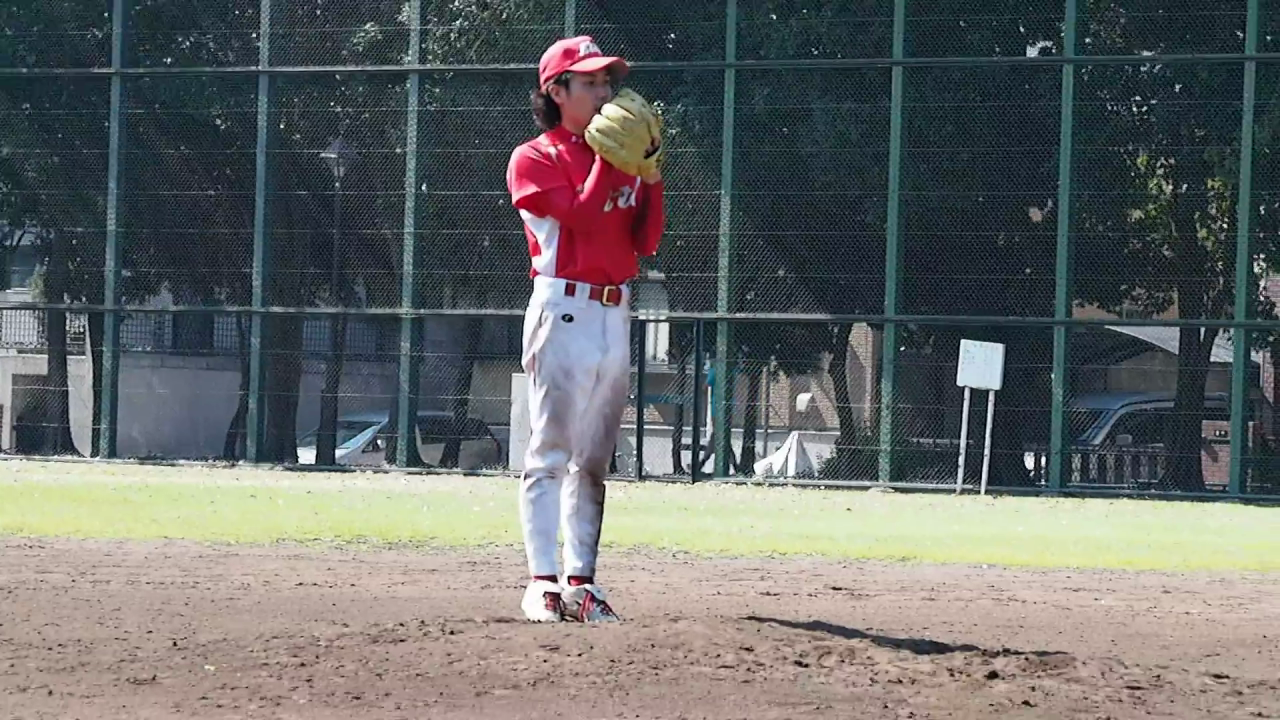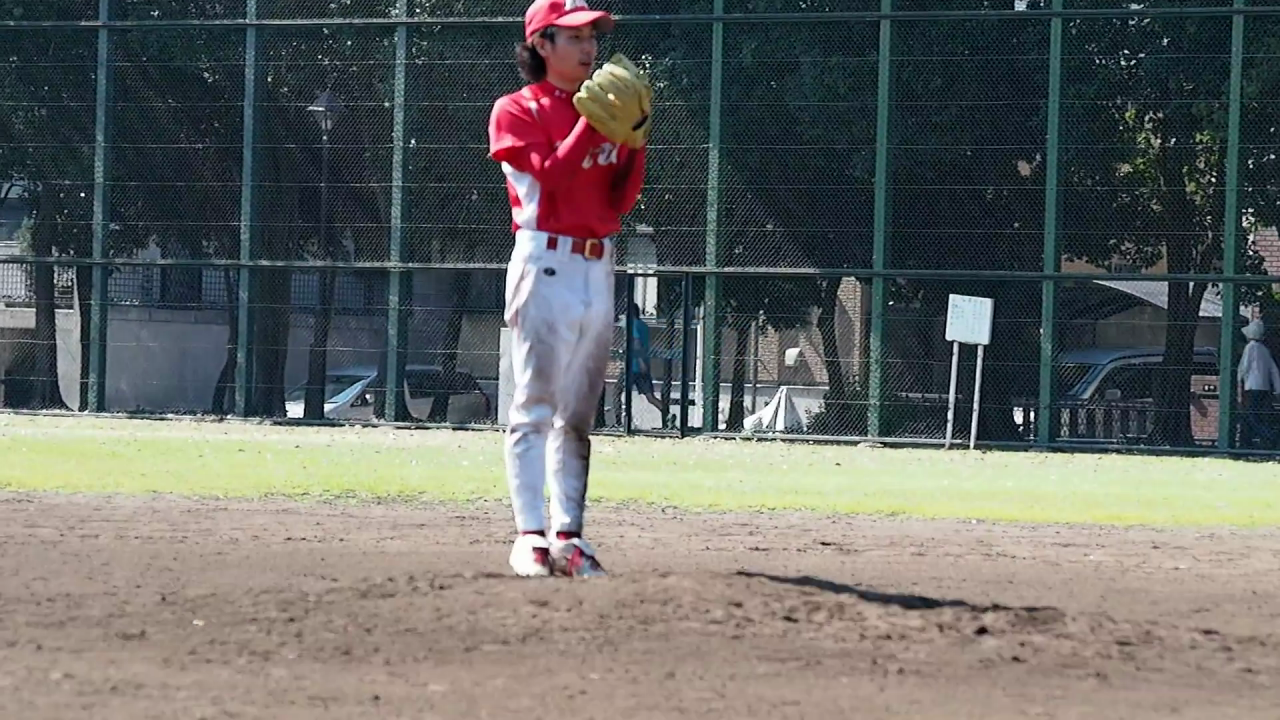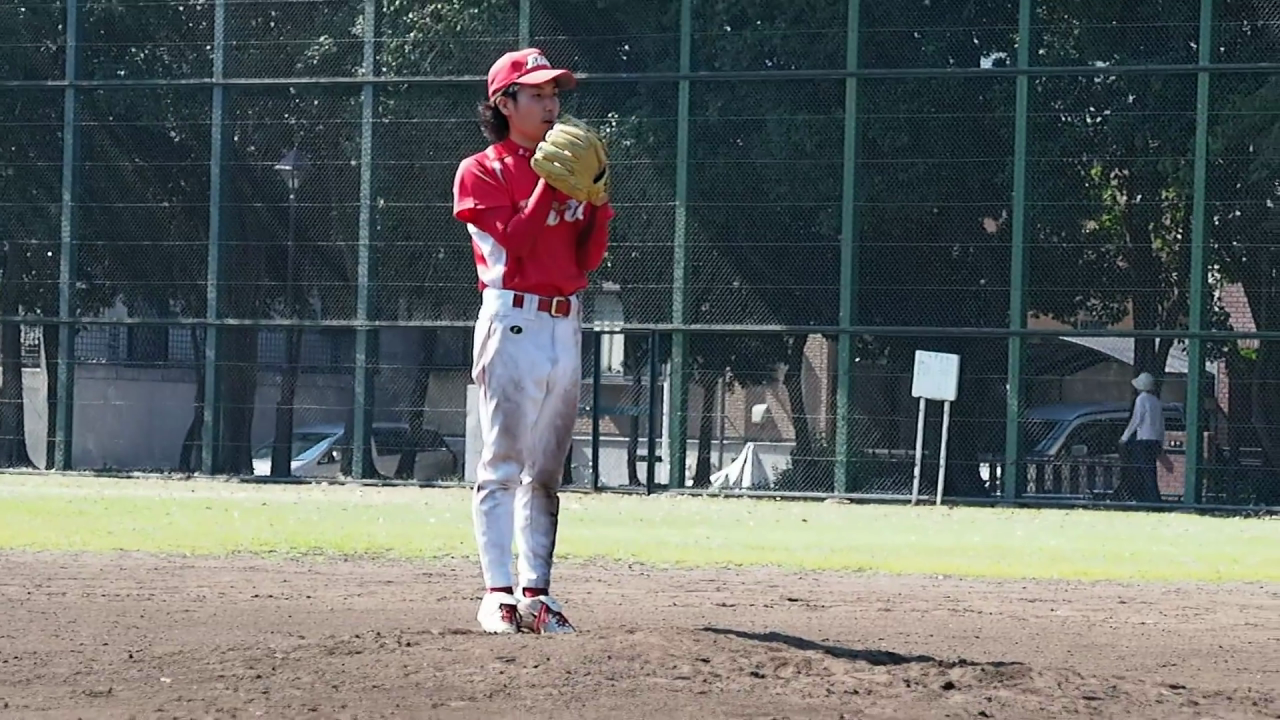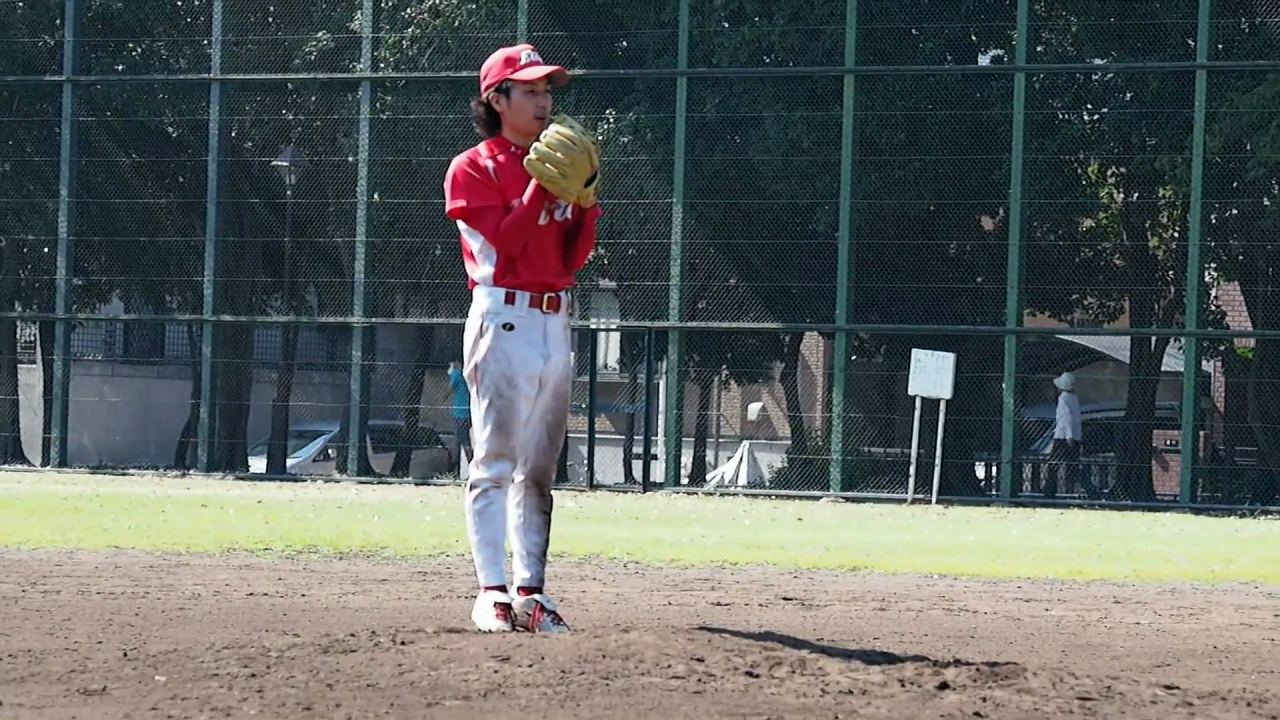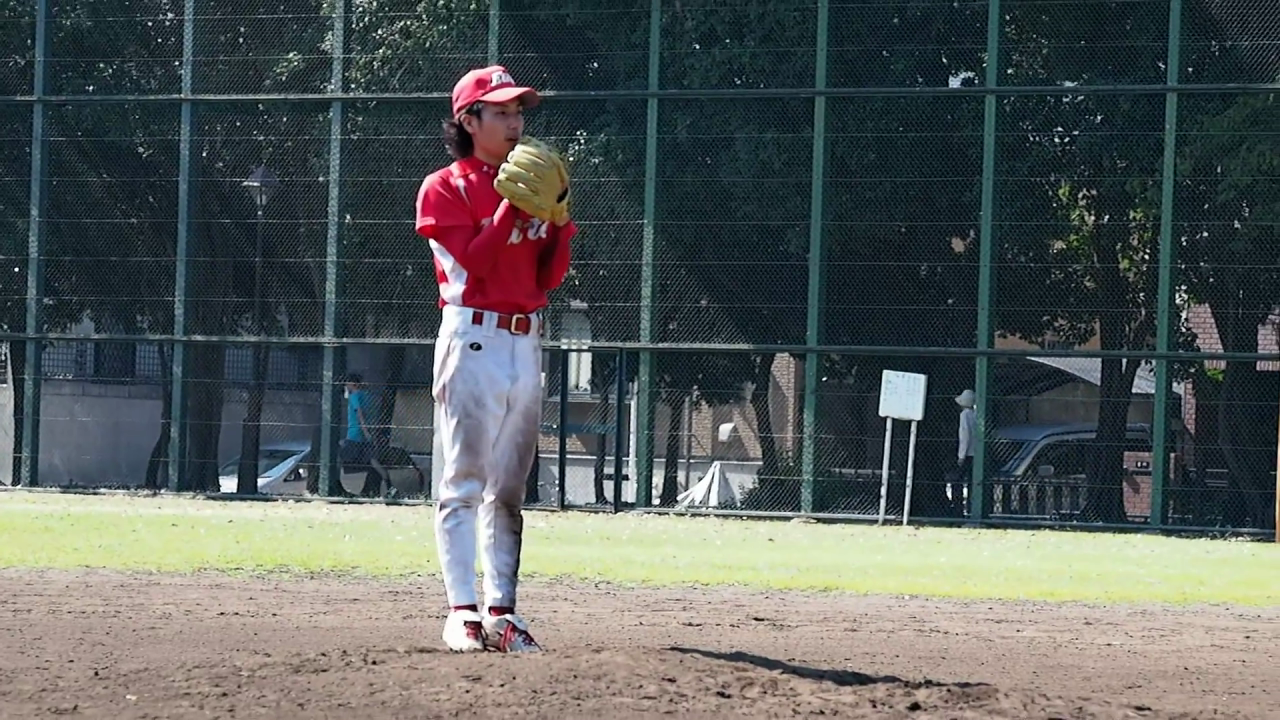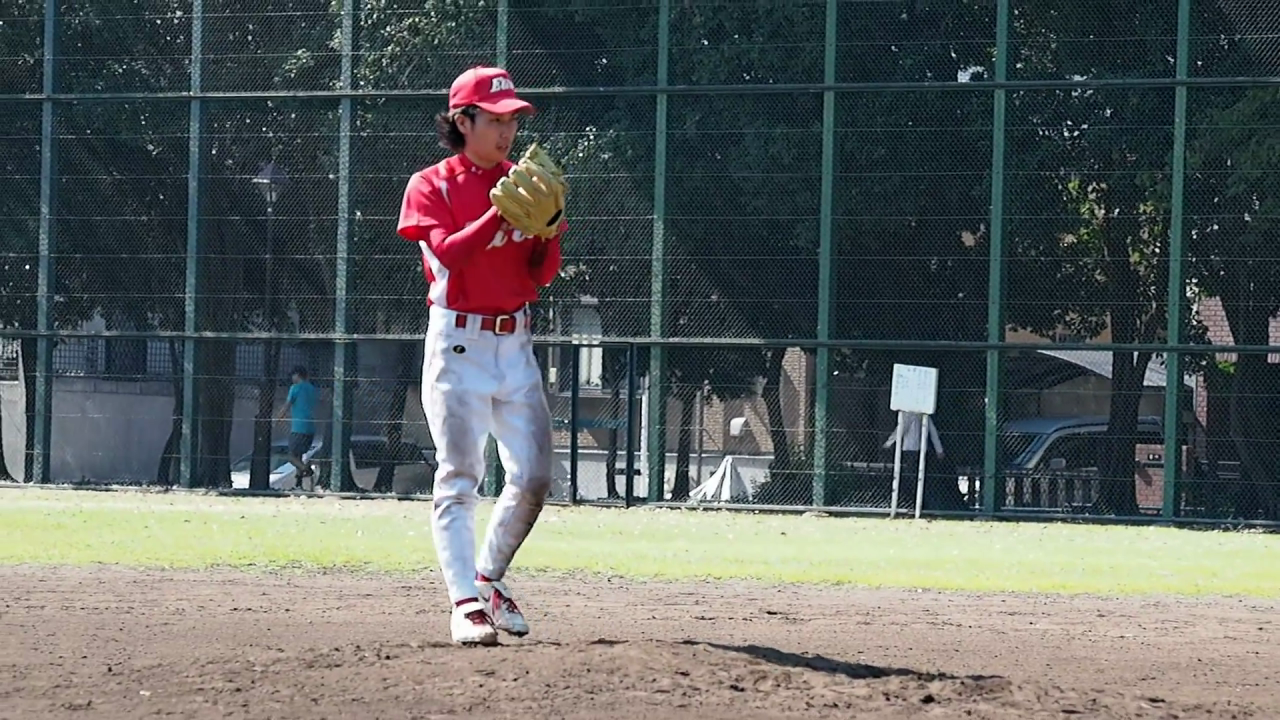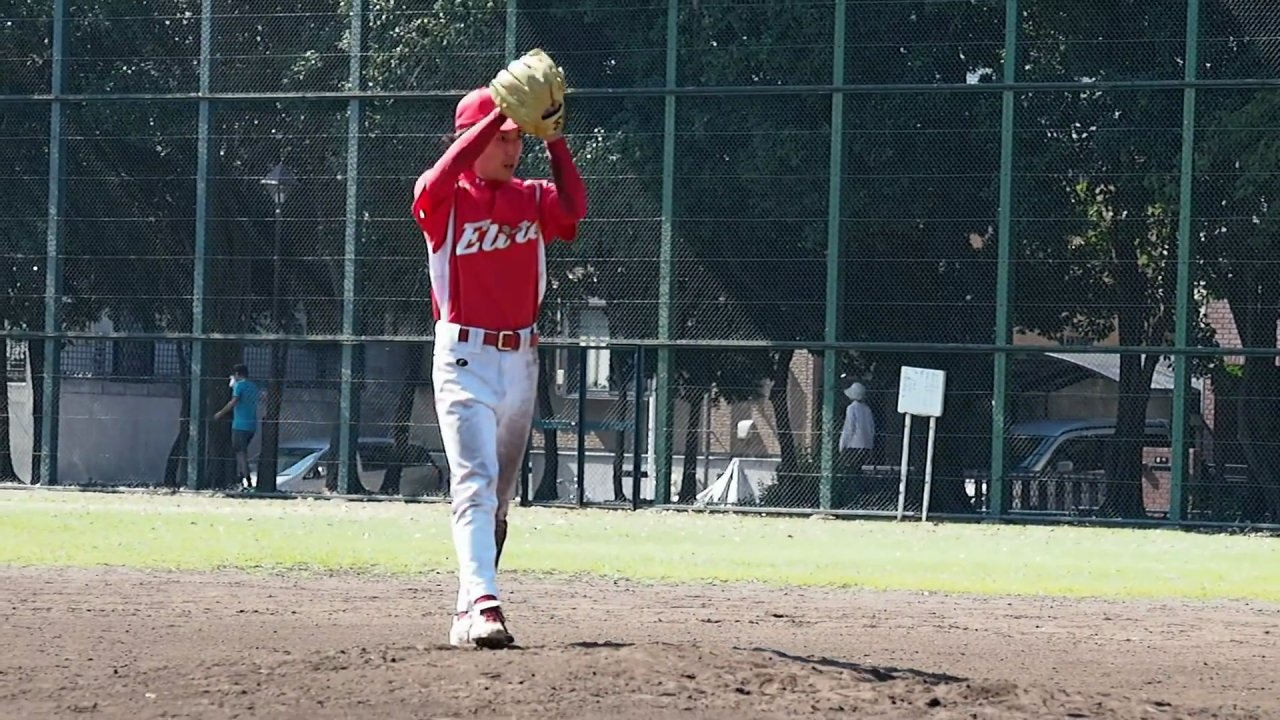
dt=0.7s
person 1, frame 1
left shoulder: (619, 157)
right shoulder: (533, 157)
left elbow: (646, 240)
right elbow: (582, 216)
left wrist: (649, 169)
right wrist: (609, 154)
left hip: (615, 314)
right hip: (565, 310)
left knee: (594, 457)
right knee: (551, 452)
left ankle: (581, 580)
right ankle: (543, 581)
person 1, frame 2
left shoulder: (606, 110)
right shoulder: (516, 110)
left elbow: (621, 200)
right elbow: (555, 174)
left wrist: (636, 135)
right wrist: (593, 115)
left hip: (599, 267)
right hip: (547, 263)
left knee: (578, 411)
right knee: (536, 404)
left ankle: (568, 534)
right ankle: (531, 534)
person 1, frame 3
right shoulder: (480, 170)
left elbow: (588, 257)
right elbow: (515, 241)
left wrist: (596, 193)
right wrist: (551, 179)
left hip: (566, 325)
right hip: (513, 323)
left knee: (545, 470)
right knee: (503, 463)
left ankle: (536, 591)
right ankle: (499, 592)
person 1, frame 4
right shoulder: (472, 168)
left elbow: (573, 259)
right elbow: (504, 242)
left wrist: (586, 197)
right wrist: (543, 183)
left hip: (555, 323)
right hip: (504, 321)
left knee: (539, 467)
right knee: (495, 461)
left ankle: (530, 589)
right ankle: (493, 592)
person 1, frame 5
right shoulder: (445, 187)
left elbow: (549, 278)
right elbow: (474, 261)
left wrist: (559, 217)
right wrist: (512, 204)
left hip: (526, 344)
right hip: (473, 341)
left knee: (508, 489)
right knee: (464, 482)
left ankle: (501, 610)
right ankle: (462, 611)
person 1, frame 6
right shoulder: (431, 185)
left elbow: (543, 276)
right elbow: (449, 254)
left wrist: (551, 230)
right wrist: (501, 208)
left hip: (515, 343)
right hip: (459, 343)
left knee: (535, 477)
right knee: (458, 482)
left ankle: (489, 579)
right ankle: (465, 604)
person 1, frame 7
left shoulder: (532, 195)
right shoulder: (443, 192)
left elbow: (573, 215)
right elbow: (437, 180)
left wrist: (553, 137)
right wrist: (498, 115)
left hip: (520, 358)
right hip: (464, 357)
left knee: (500, 494)
right knee: (475, 482)
left ankle: (469, 609)
right ankle: (483, 602)
